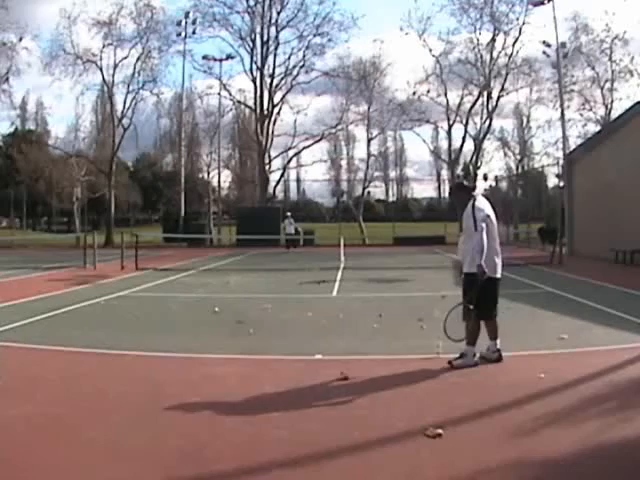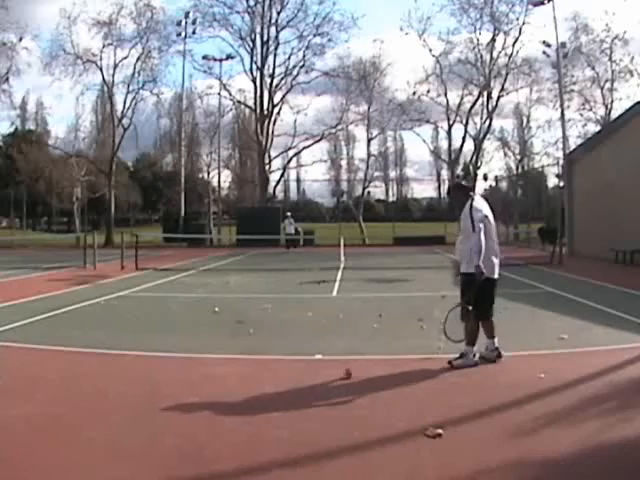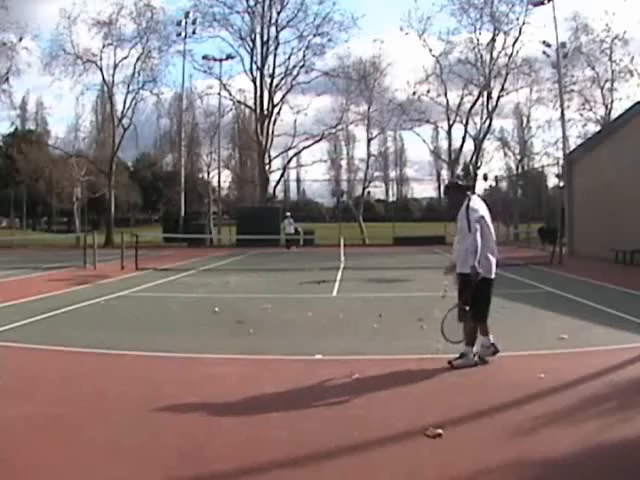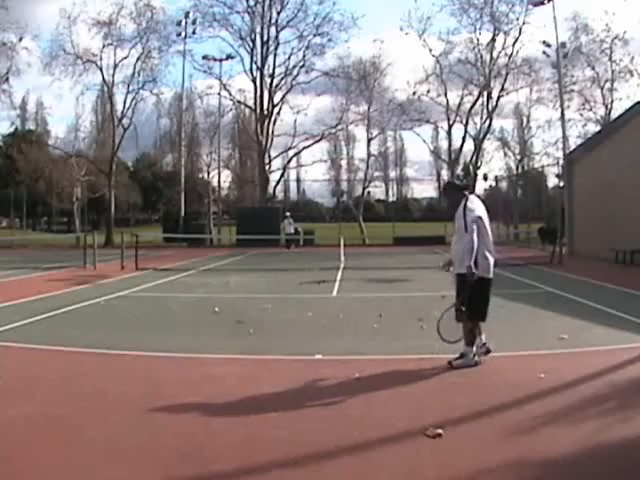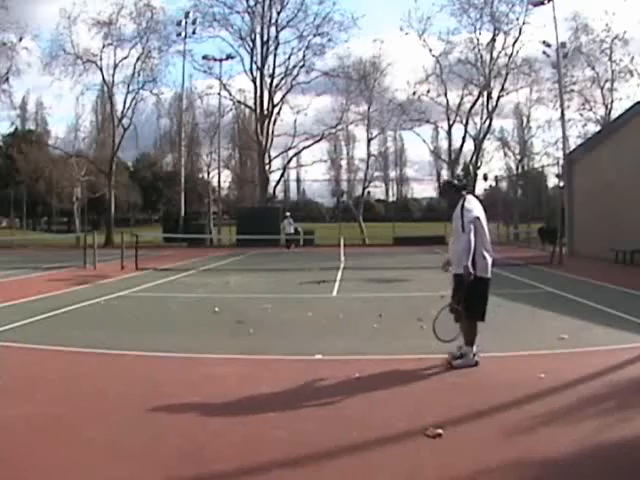
dt=0.1s
person 1, frame 1
left shoulder: (474, 207)
right shoulder: (478, 205)
left elbow: (479, 236)
left wrist: (479, 263)
right wrist: (465, 263)
left hip: (478, 270)
right hip: (486, 268)
left knee: (473, 313)
right knee: (487, 313)
left ankle: (469, 354)
right ankle: (494, 349)
person 1, frame 2
left shoulder: (472, 207)
right shoulder: (476, 205)
left elbow: (477, 237)
left wrist: (477, 264)
right wrist: (461, 263)
left hip: (477, 270)
right hip: (478, 268)
left knee: (471, 313)
right knee: (482, 312)
left ankle: (469, 354)
right ankle: (492, 348)
person 1, frame 3
left shoulder: (469, 208)
right shoulder: (473, 205)
left elbow: (474, 238)
left wrist: (473, 264)
right wrist: (456, 263)
left hip: (474, 270)
right hip: (471, 268)
left knee: (470, 313)
right knee: (475, 312)
left ankle: (469, 354)
right ankle: (488, 344)
person 1, frame 4
left shoulder: (466, 207)
right shoulder: (471, 204)
left elbow: (470, 238)
left wrist: (469, 265)
right wrist: (453, 259)
left hip: (472, 270)
right hip: (476, 268)
left knee: (468, 313)
right knee: (472, 312)
left ankle: (469, 354)
right ankle: (480, 344)
person 1, frame 5
left shoulder: (464, 207)
right shoulder: (468, 204)
left elbow: (467, 238)
left wrist: (465, 265)
right wrist: (452, 259)
left hip: (471, 270)
right hip: (468, 268)
left knee: (468, 313)
right knee: (462, 310)
left ankle: (469, 354)
right ankle: (466, 348)
